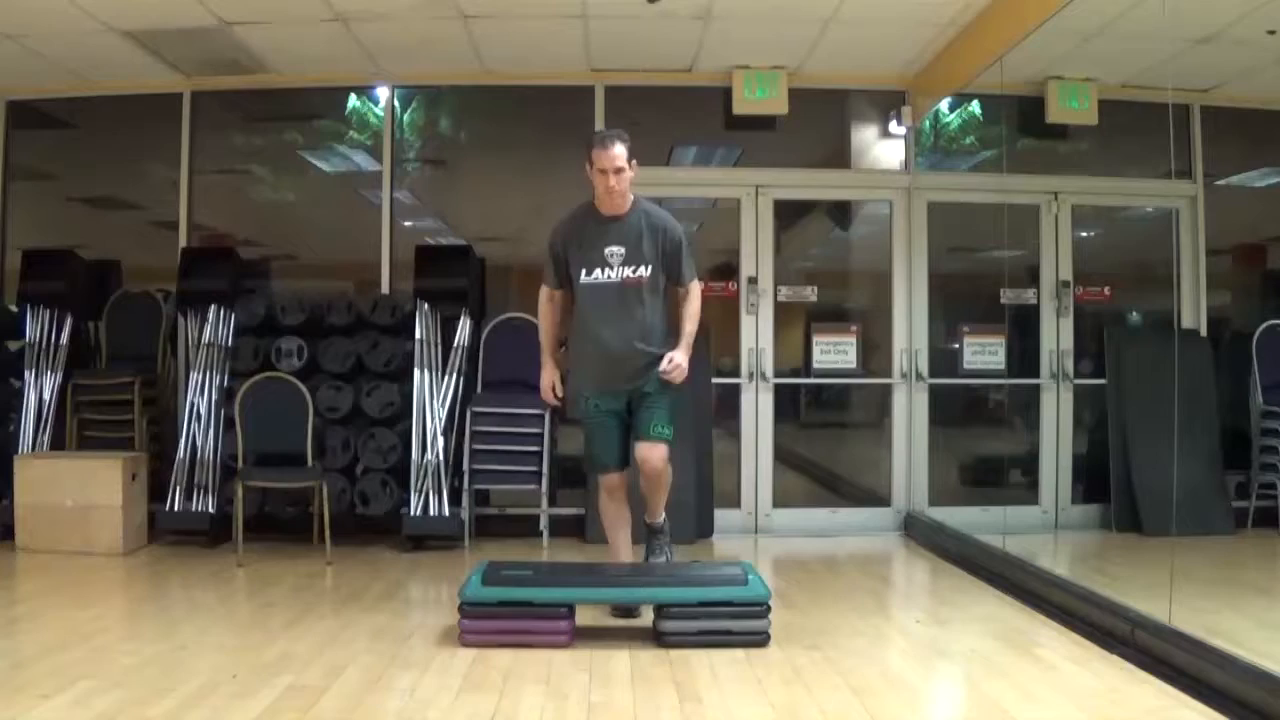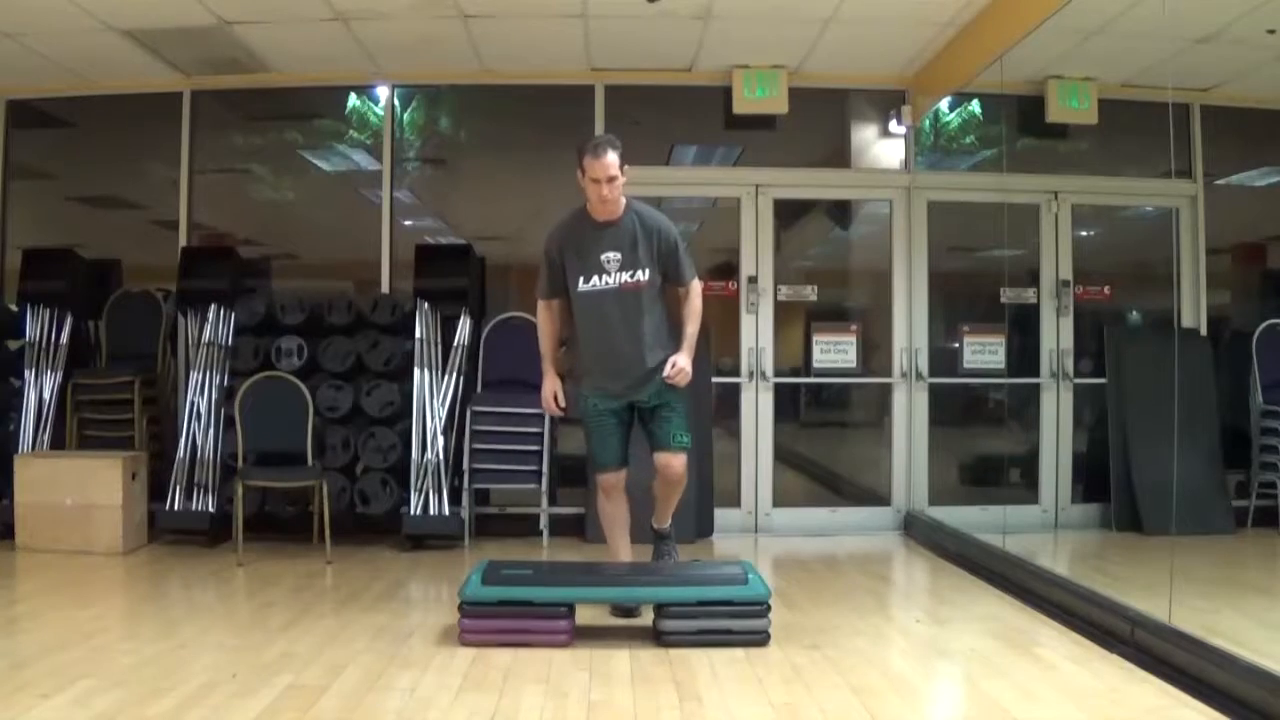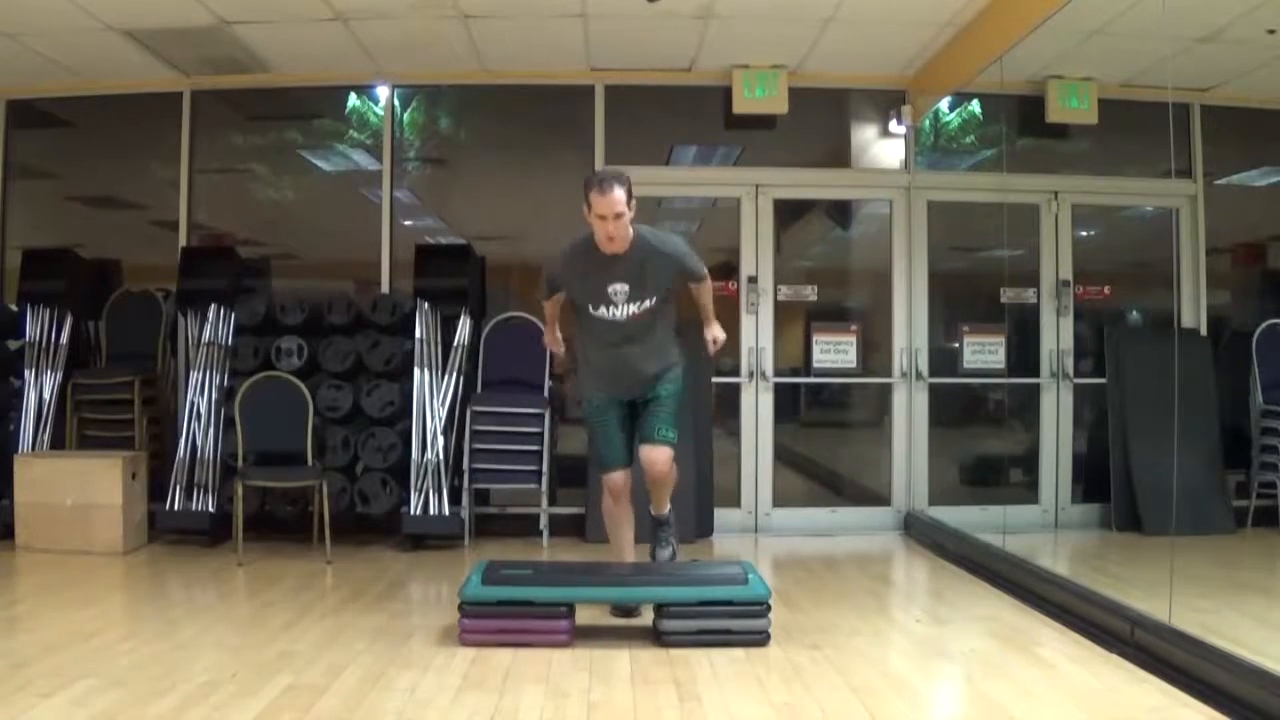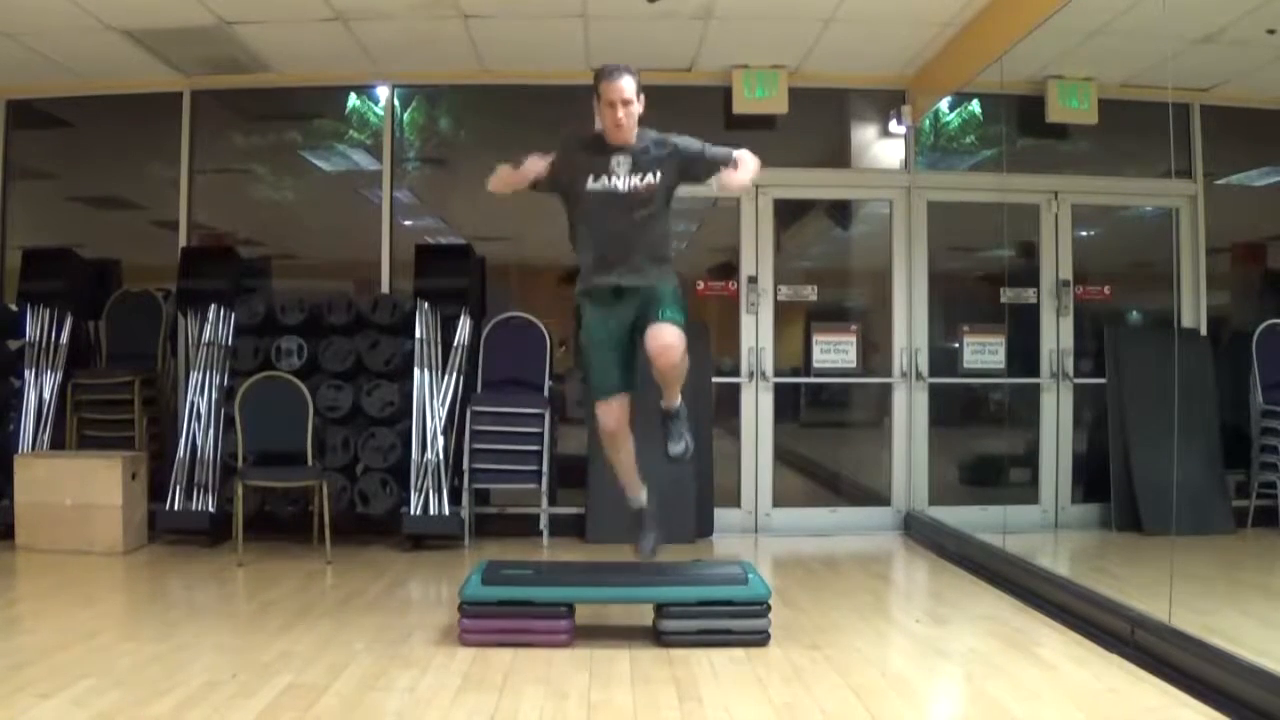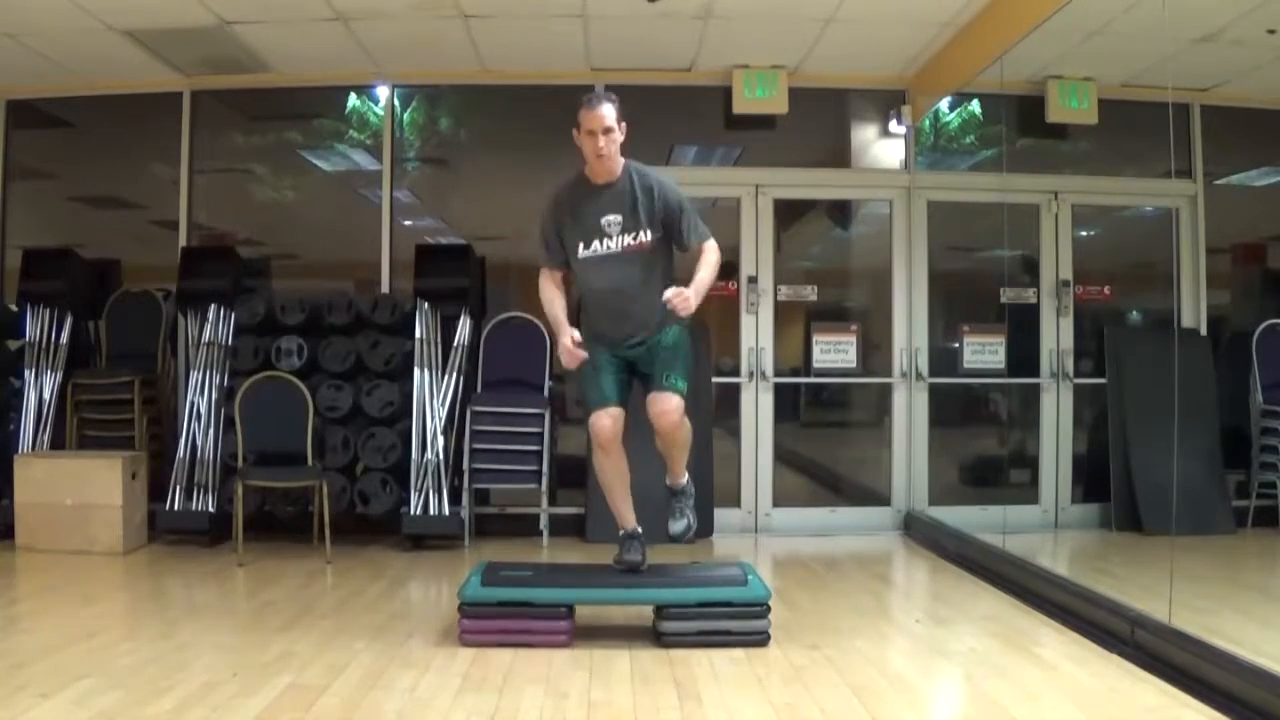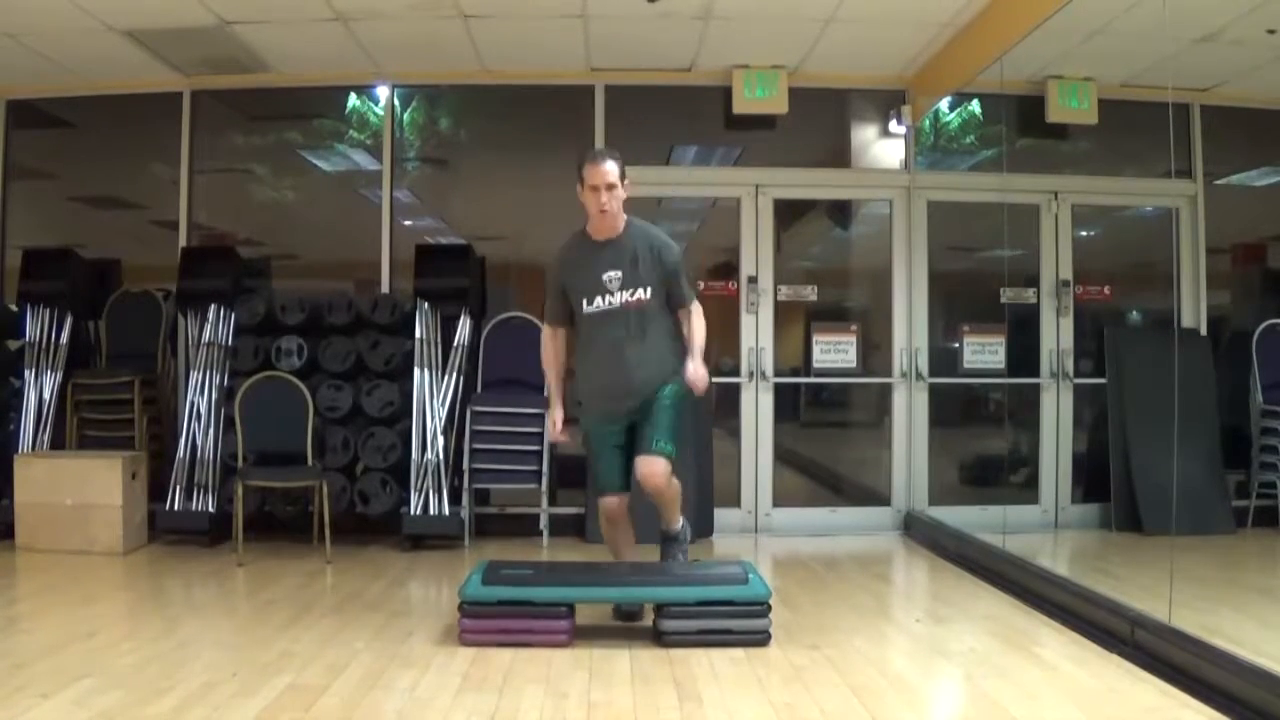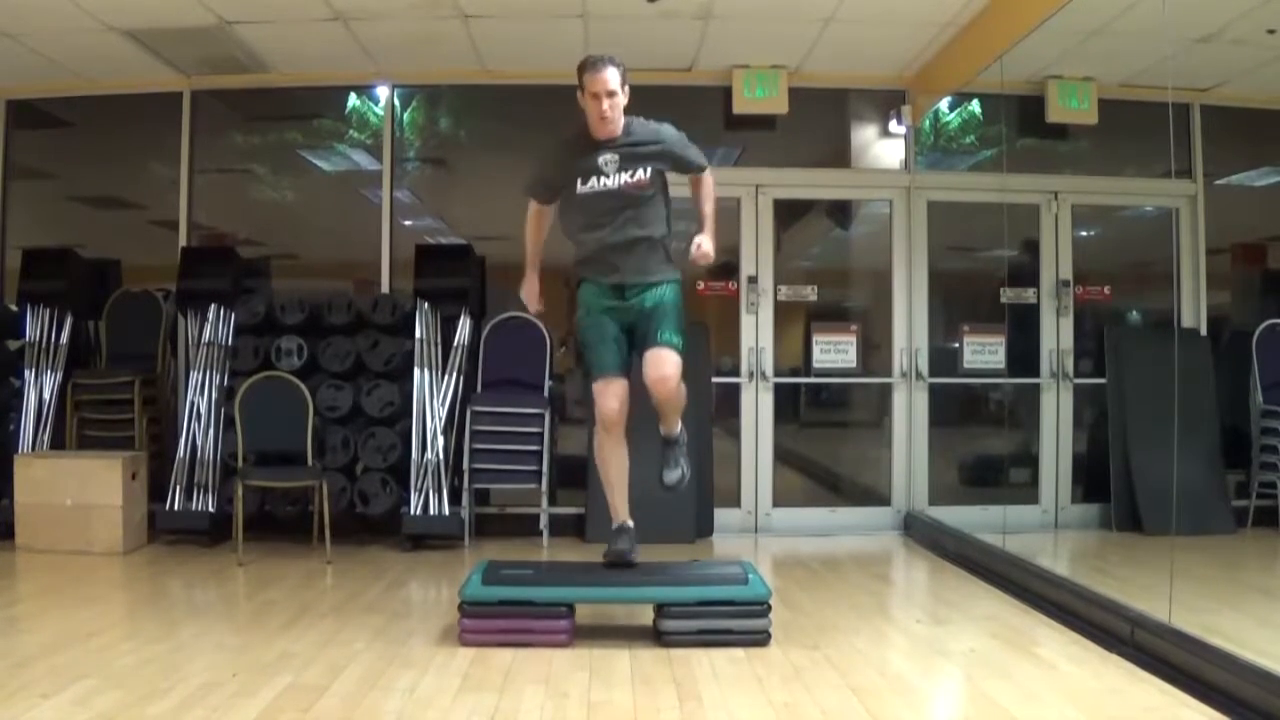
dt=0.5s
person 1, frame 1
left shoulder: (662, 226)
right shoulder: (569, 230)
left elbow: (689, 290)
right elbow: (551, 296)
left wrist: (683, 347)
right wrist: (548, 361)
left hip: (652, 370)
right hip: (594, 379)
left knee: (652, 458)
right knee: (611, 481)
left ankle: (657, 525)
person 1, frame 2
left shoulder: (655, 227)
right shoulder: (563, 238)
left elbow: (690, 289)
right elbow: (549, 306)
left wrist: (686, 349)
right wrist: (549, 372)
left hip: (657, 374)
right hip: (599, 383)
left knee: (673, 466)
right knee: (610, 481)
left ankle: (662, 529)
person 1, frame 3
left shoulder: (666, 251)
right shoulder: (568, 262)
left elbow: (699, 279)
right elbow: (551, 298)
left wrist: (712, 324)
right wrist: (551, 331)
left hip: (659, 376)
right hip: (601, 386)
left knee: (657, 460)
right knee: (615, 481)
left ankle: (662, 515)
person 1, frame 4
left shoulder: (668, 149)
right shoulder: (571, 153)
left elbow: (745, 160)
right elbow: (498, 185)
left wrist: (740, 173)
right wrist: (522, 172)
left hip: (655, 285)
right hip: (600, 296)
left knee: (666, 347)
right knee: (611, 419)
left ankle: (672, 407)
right ankle: (639, 503)
person 1, frame 5
left shoulder: (657, 189)
right shoulder: (563, 203)
left elbow: (707, 248)
right elbow: (550, 276)
left wrist: (695, 293)
right wrist: (562, 328)
left hip: (661, 330)
right hip: (600, 339)
left knee: (666, 413)
right knee: (604, 431)
left ankle: (679, 484)
right ankle: (630, 533)
person 1, frame 6
left shoulder: (659, 248)
right shoulder: (567, 260)
left elbow: (689, 309)
right elbow: (553, 335)
left wrist: (695, 359)
right wrist: (555, 404)
left hip: (659, 384)
right hip: (601, 398)
left knee: (652, 474)
right knee: (611, 506)
left ankle: (674, 525)
person 1, frame 7
left shoulder: (660, 139)
right shoulder: (563, 154)
left elbow: (701, 173)
right elbow: (540, 206)
left wrist: (707, 231)
right wrist: (530, 275)
left hip: (656, 285)
right hip: (597, 292)
left knee: (663, 379)
right knee: (609, 410)
left ankle: (672, 434)
right ankle: (621, 525)
